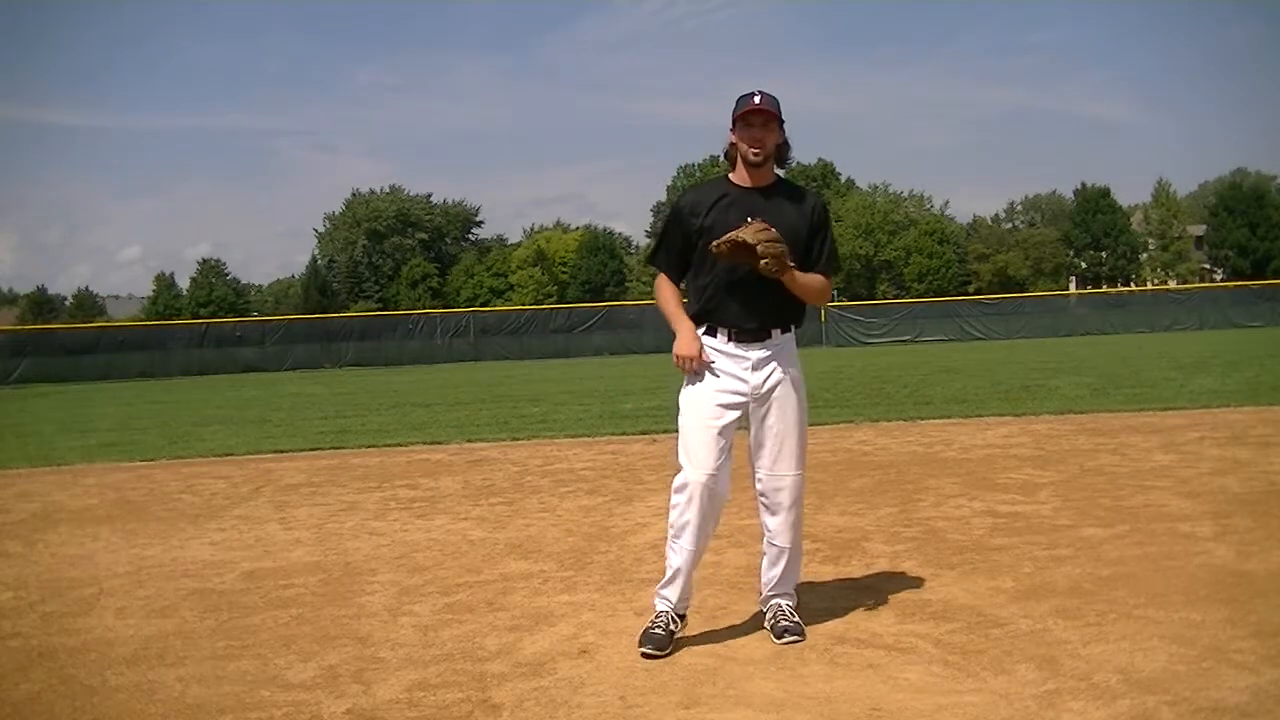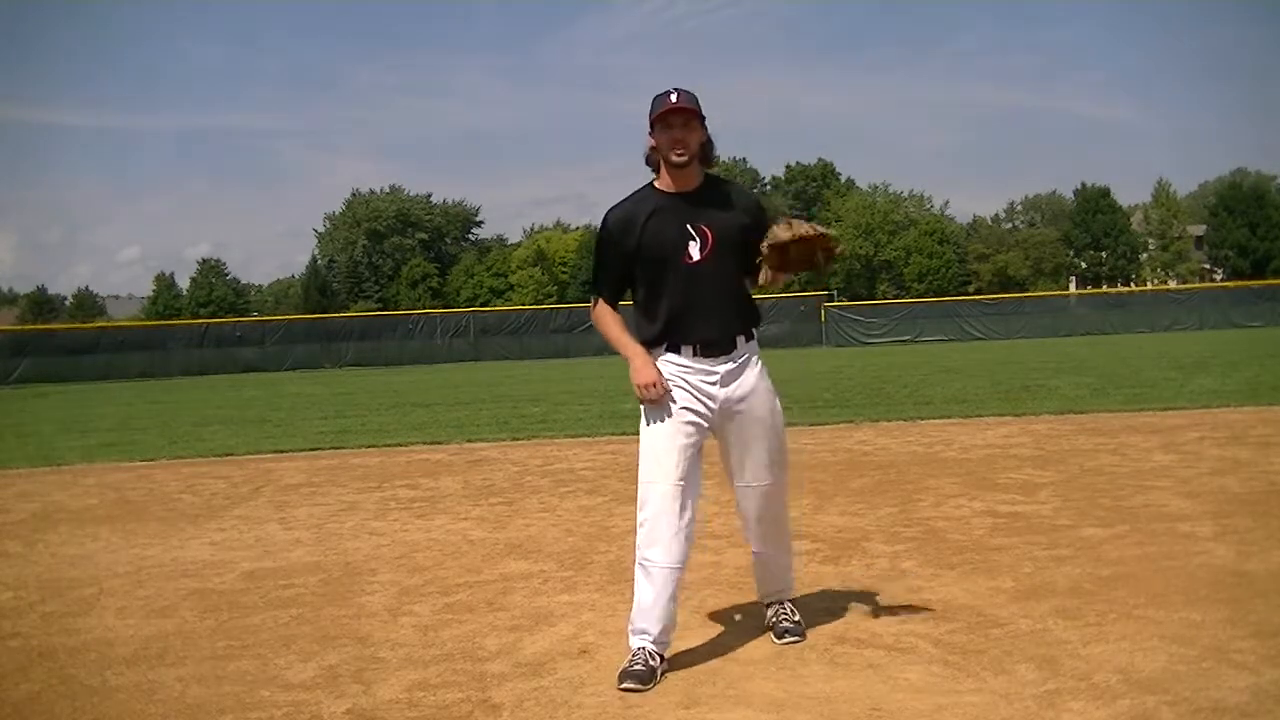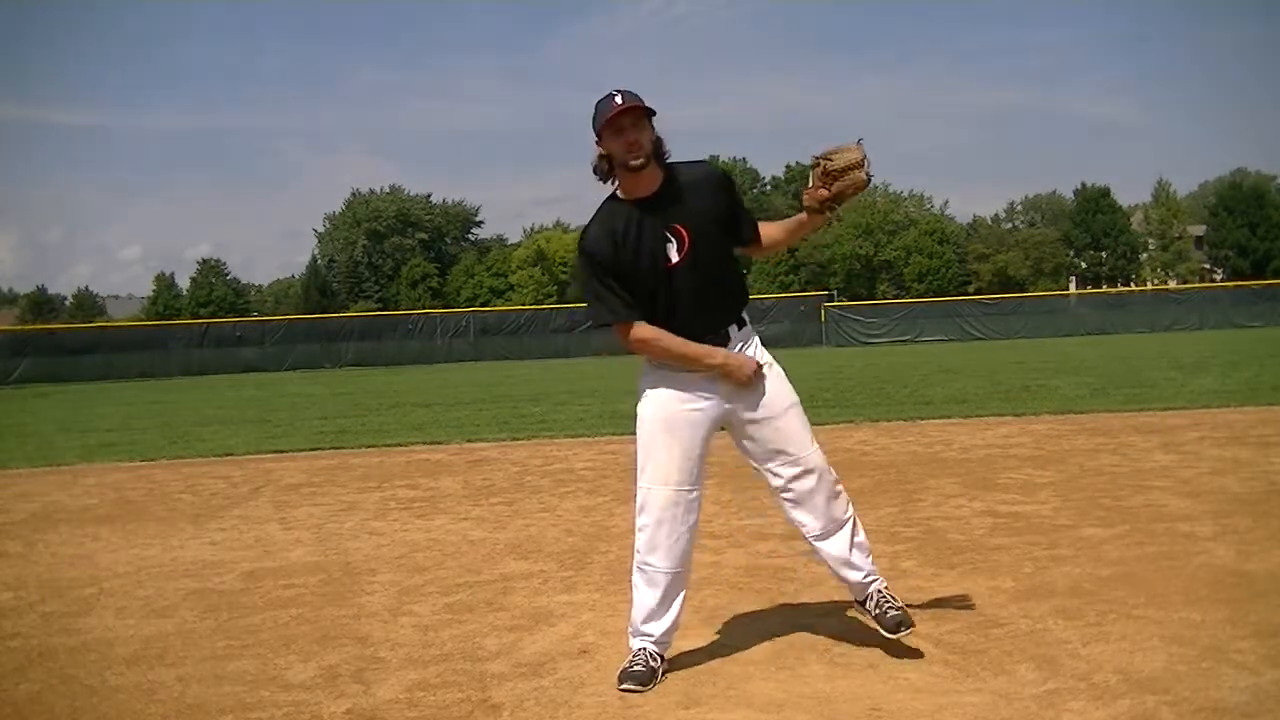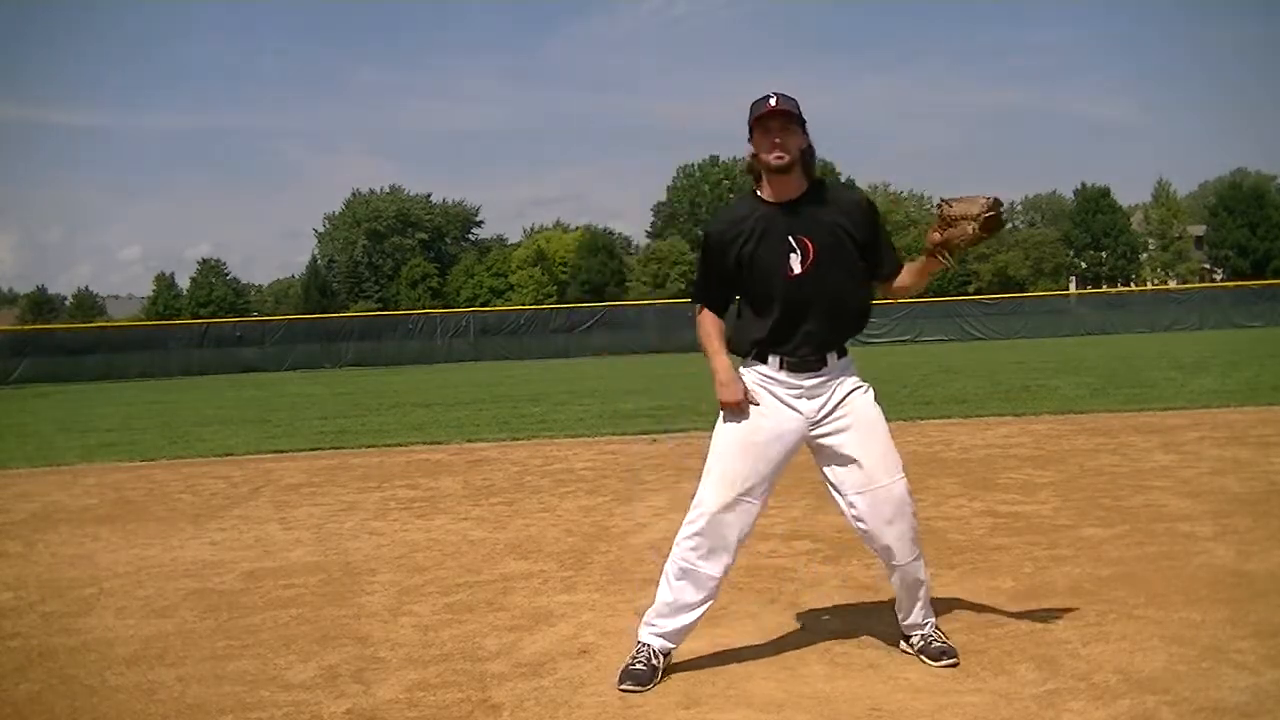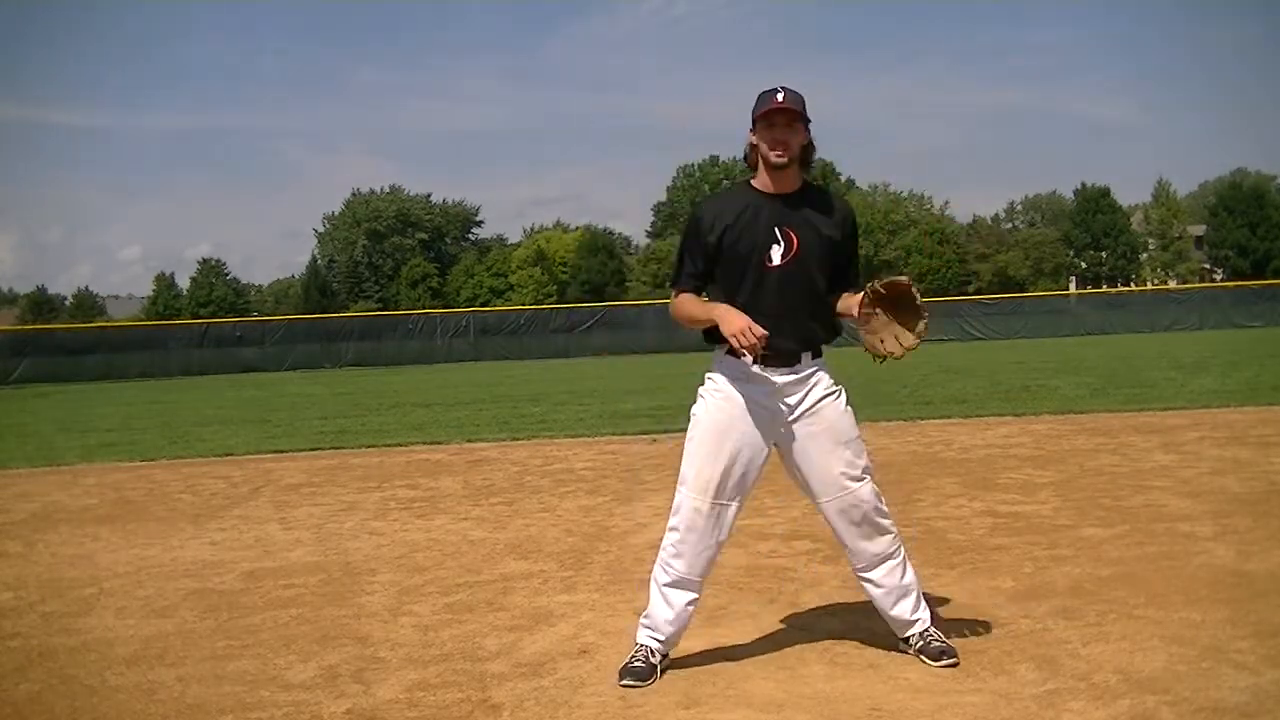
dt=0.5s
person 1, frame 1
left shoulder: (807, 205)
right shoulder: (695, 203)
left elbow: (822, 292)
right elbow: (663, 278)
left wrist: (783, 269)
right wrist: (683, 327)
left hip: (779, 357)
right hip: (714, 358)
left knee: (782, 485)
right knee: (699, 479)
left ankle: (779, 599)
right ankle: (671, 604)
person 1, frame 2
left shoulder: (739, 202)
right shoulder: (626, 218)
left elbow: (760, 275)
right elbow: (602, 304)
right wrist: (637, 357)
left hip: (742, 365)
right hip: (672, 373)
left knee: (764, 492)
right knee: (663, 506)
left ankle: (776, 599)
right ankle: (648, 644)
person 1, frame 3
left shoulder: (708, 184)
right shoulder: (601, 236)
left elbow: (753, 241)
right elbow: (632, 332)
left wrist: (813, 217)
right wrist: (718, 361)
left hip: (745, 353)
right hip: (674, 375)
left knee: (807, 475)
right knee: (662, 512)
left ankle: (865, 586)
right ankle: (648, 644)
person 1, frame 4
left shoulder: (851, 208)
right shoulder: (730, 226)
left elbow: (893, 284)
right elbow: (708, 309)
left wrist: (936, 256)
right wrist: (722, 366)
left hip: (838, 383)
right hip: (764, 388)
left knee: (891, 506)
right knee: (714, 515)
left ankle: (919, 626)
right ankle: (654, 642)
person 1, frame 5
left shoulder: (834, 213)
right shoulder: (716, 211)
left elbow: (842, 297)
right elbow: (680, 302)
right wrist: (721, 312)
left hip: (811, 381)
right hip: (736, 381)
left knee: (861, 509)
right knee: (695, 518)
left ankle: (914, 625)
right ankle: (653, 640)
